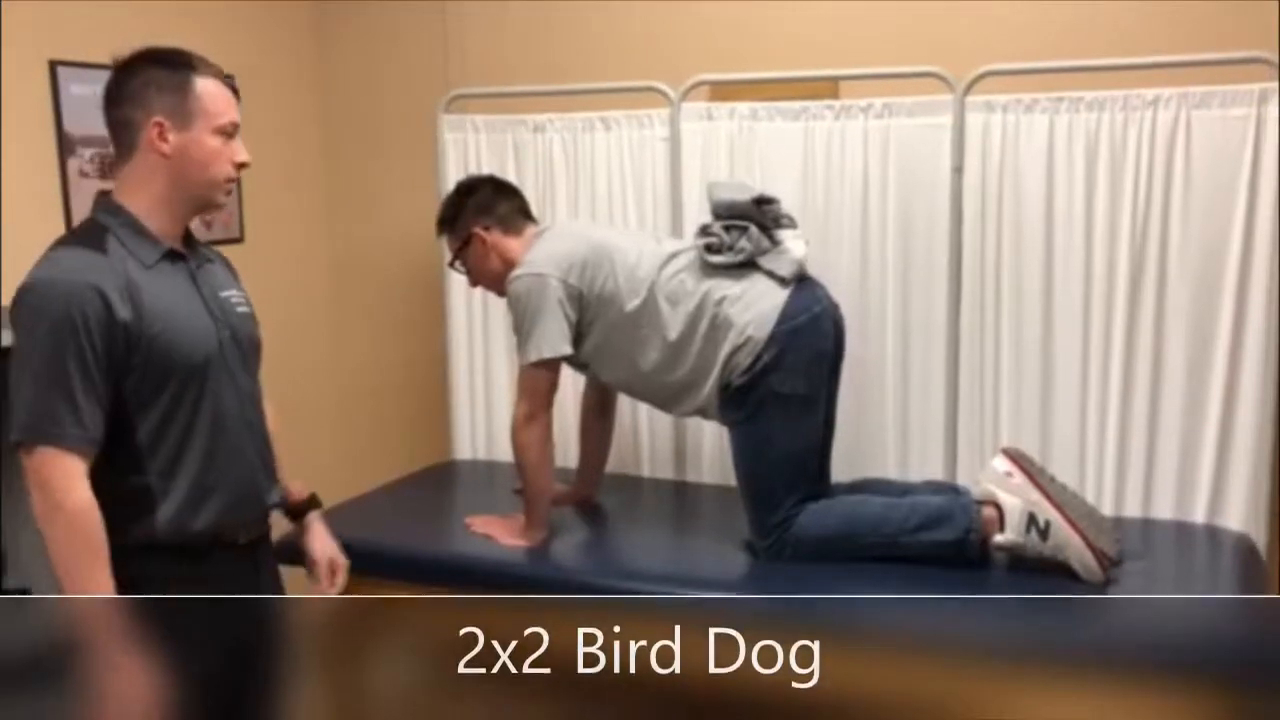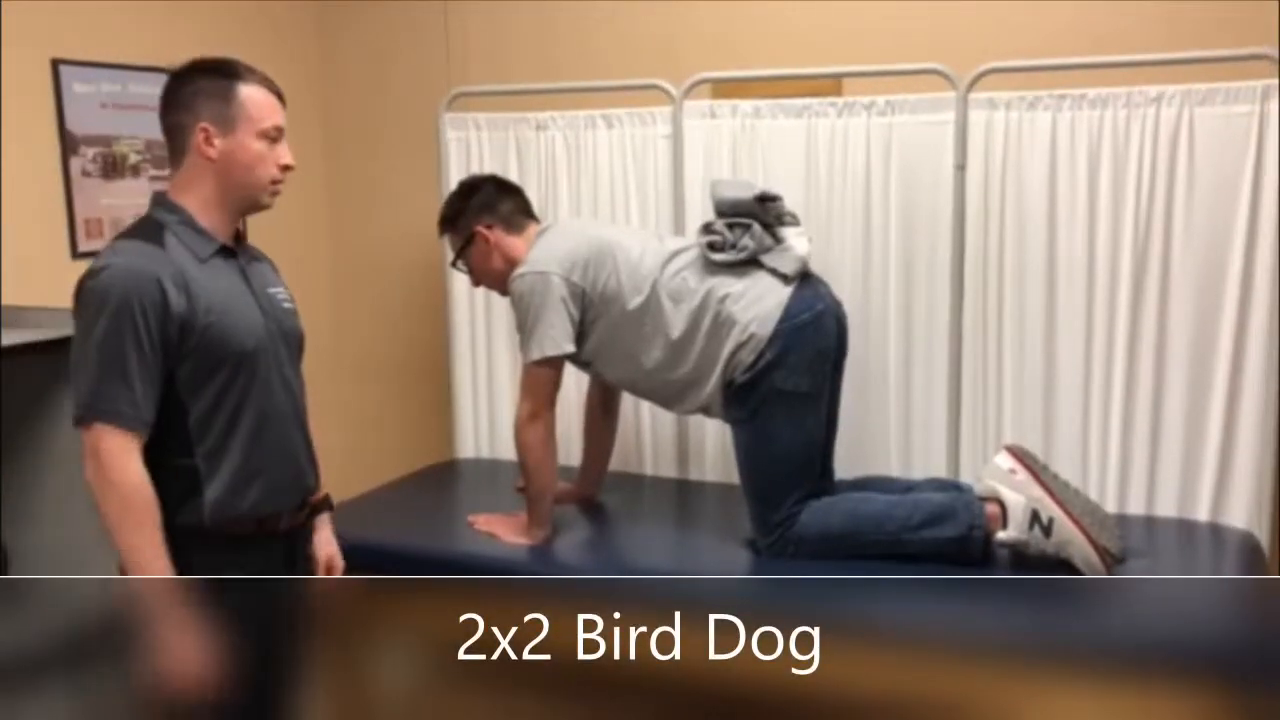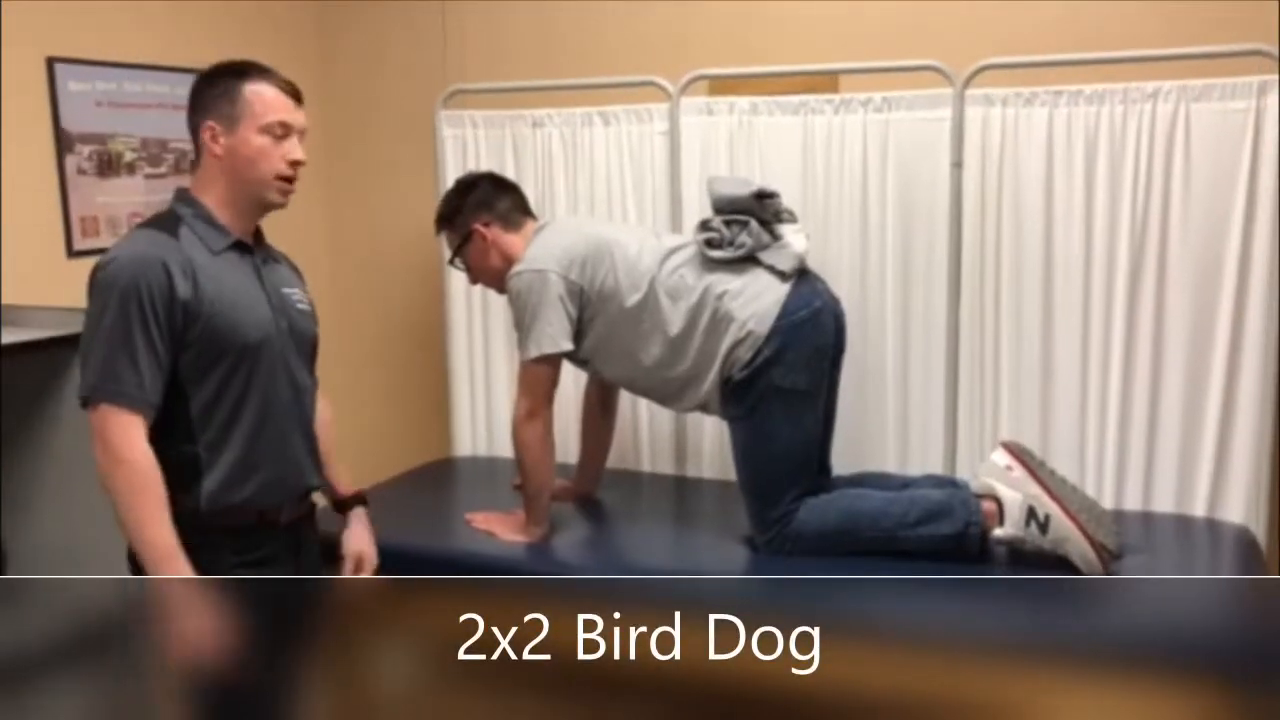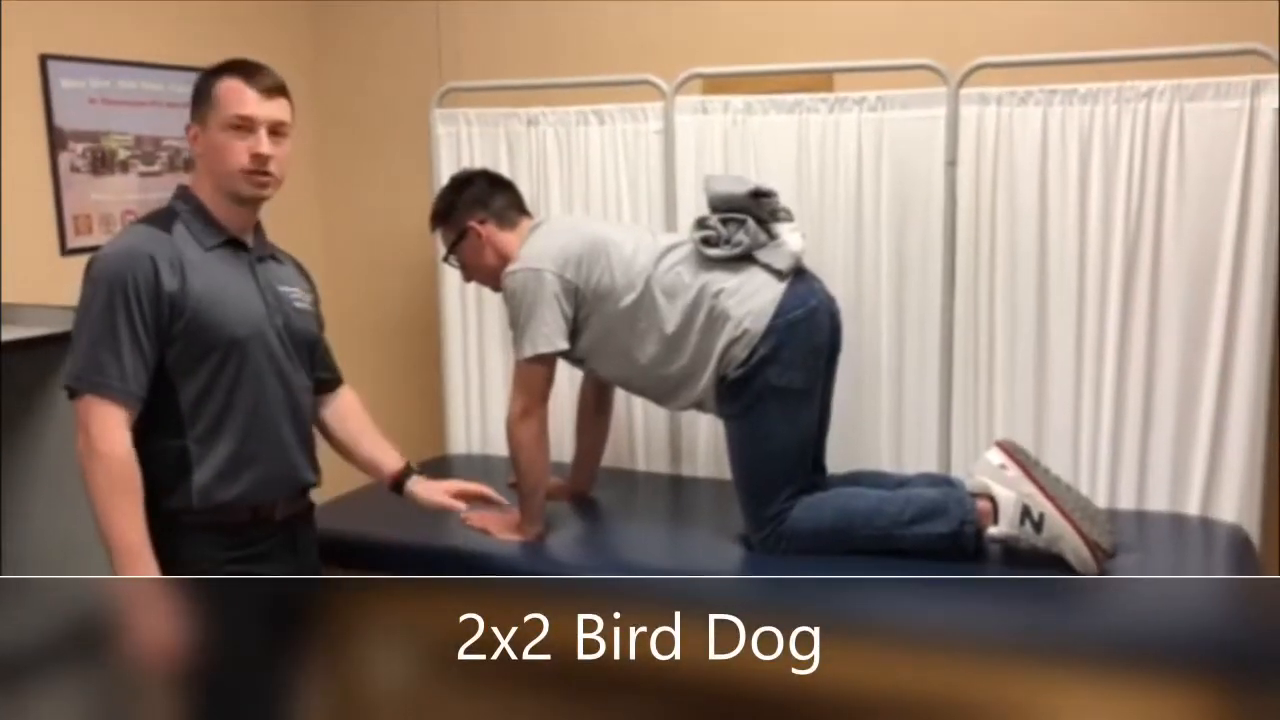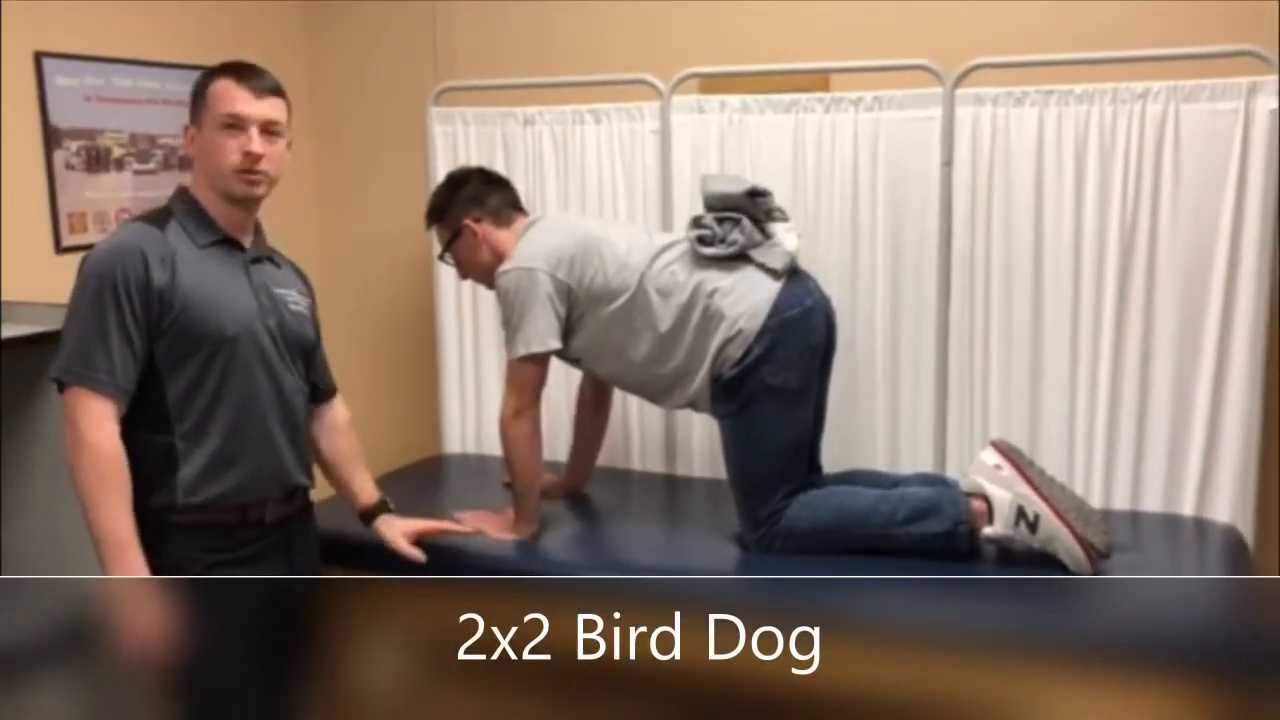
dt=0.4s
person 1, frame 1
left shoulder: (536, 277)
right shoulder: (569, 253)
left elbow: (532, 416)
right elbow: (600, 384)
left wrist: (532, 524)
right wrist: (582, 487)
left hip: (769, 343)
right hip: (797, 315)
left knee: (783, 534)
right knee: (799, 504)
left ankle: (995, 520)
right ankle: (989, 497)
person 1, frame 2
left shoulder: (539, 276)
right shoulder: (574, 251)
left elbow: (535, 415)
right elbow: (604, 385)
left wrist: (535, 523)
right wrist: (585, 487)
left hip: (771, 342)
right hip: (800, 314)
left knee: (785, 531)
right knee: (801, 502)
left ankle: (996, 518)
right ankle: (989, 495)
person 1, frame 3
left shoulder: (538, 274)
right shoulder: (572, 248)
left elbow: (533, 412)
right elbow: (603, 383)
left wrist: (533, 519)
right wrist: (582, 484)
left hip: (769, 338)
right hip: (797, 309)
left knee: (784, 528)
right knee: (799, 495)
left ankle: (995, 514)
right ankle: (990, 490)
person 1, frame 4
left shoulder: (532, 272)
right shoulder: (566, 247)
left elbow: (527, 412)
right elbow: (598, 380)
left wrist: (528, 520)
right wrist: (577, 482)
left hip: (764, 338)
right hip: (793, 309)
left knee: (778, 526)
right knee: (795, 494)
left ankle: (988, 513)
right ankle: (982, 489)
person 1, frame 5
left shoulder: (524, 271)
right shoulder: (561, 244)
left elbow: (519, 410)
right elbow: (599, 376)
left wrist: (522, 519)
right wrist: (572, 480)
left hip: (759, 337)
right hip: (788, 308)
left knee: (773, 525)
right knee: (789, 492)
left ankle: (984, 512)
right ankle: (978, 491)
person 2, frame 1
left shoulder: (214, 271)
right shoulder: (77, 285)
right elbow: (57, 479)
left wrist: (306, 514)
right wrist: (108, 647)
left hip: (247, 567)
right hip: (160, 588)
person 2, frame 2
left shoulder: (257, 267)
right shoulder: (137, 279)
right elbow: (113, 455)
left wrist: (318, 517)
right wrist: (170, 615)
left hip: (280, 554)
right hip: (204, 581)
person 2, frame 3
left shoulder: (282, 273)
right shoulder: (145, 266)
right elbow: (120, 438)
left wrist: (351, 509)
left hip: (293, 544)
right hip: (206, 561)
person 2, frame 4
left shoulder: (289, 273)
right shoulder: (140, 262)
left elbow: (328, 394)
right elbow: (103, 430)
left wrist: (407, 478)
right wrist: (140, 582)
left hip: (293, 541)
right hip: (203, 557)
person 2, frame 5
left shoulder: (288, 277)
right shoulder: (133, 260)
right elbow: (92, 423)
left wrist: (375, 511)
right wrist: (128, 577)
left hip: (291, 543)
right hip: (196, 557)
